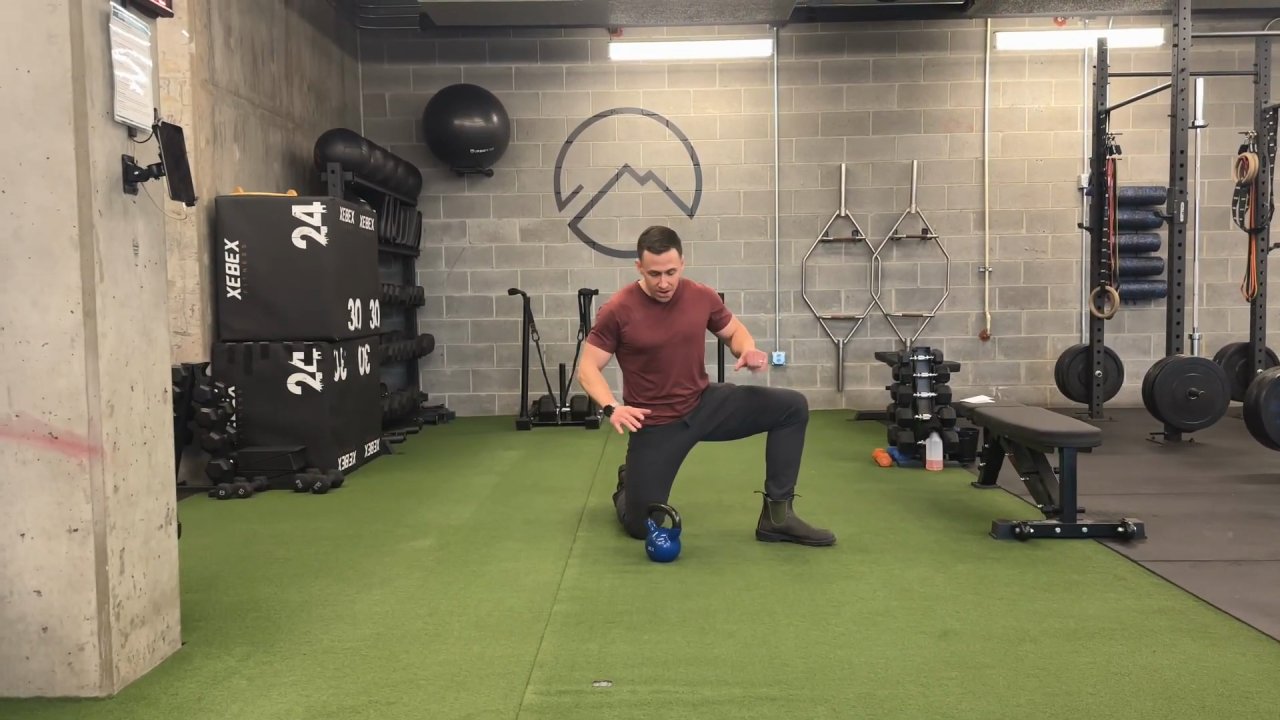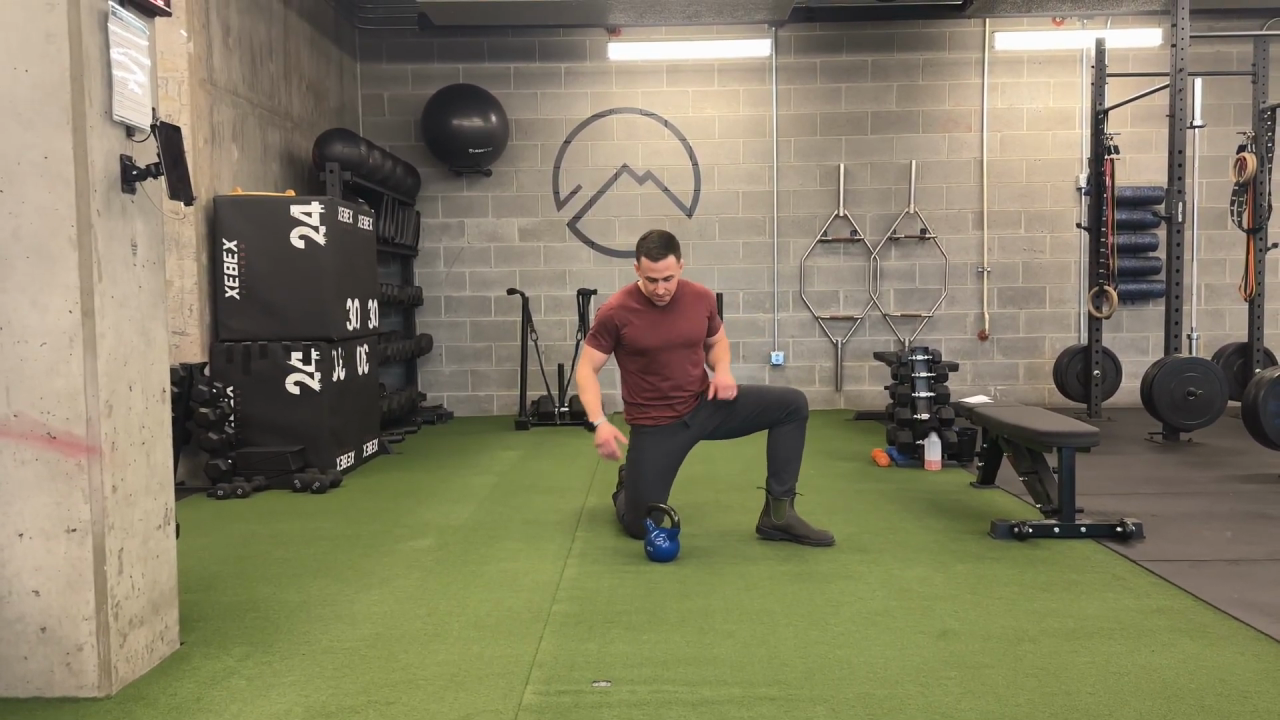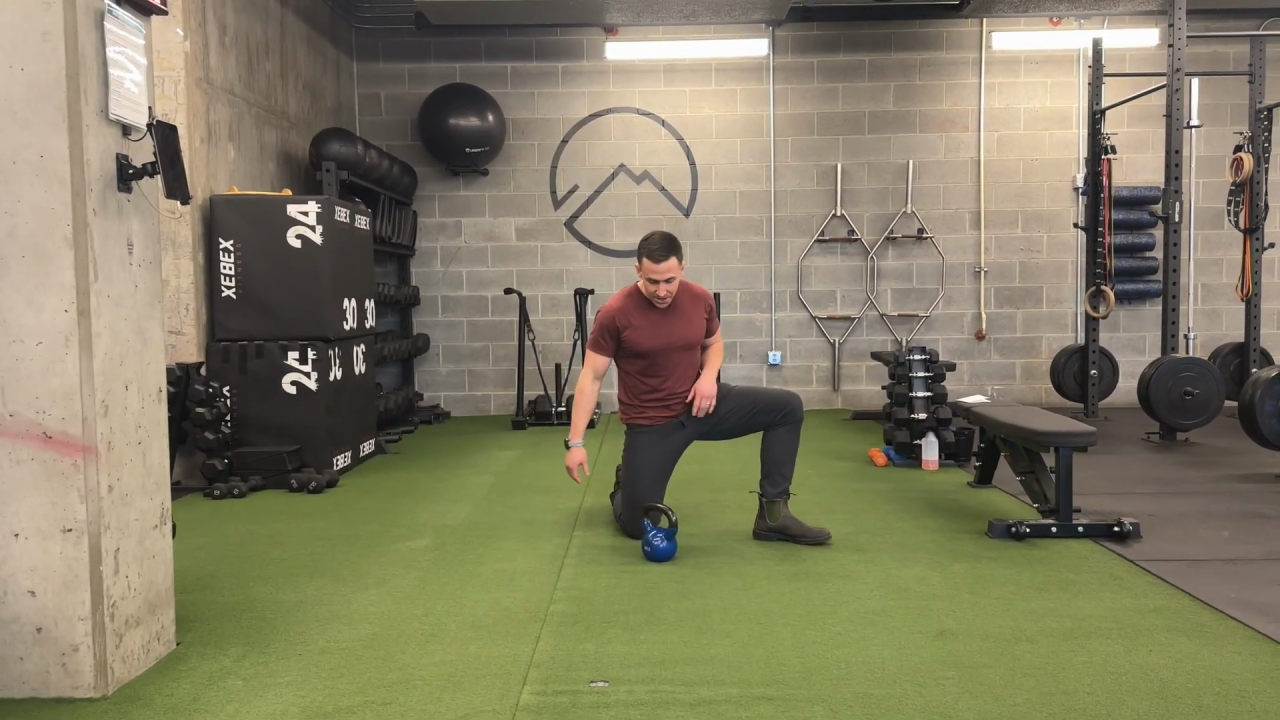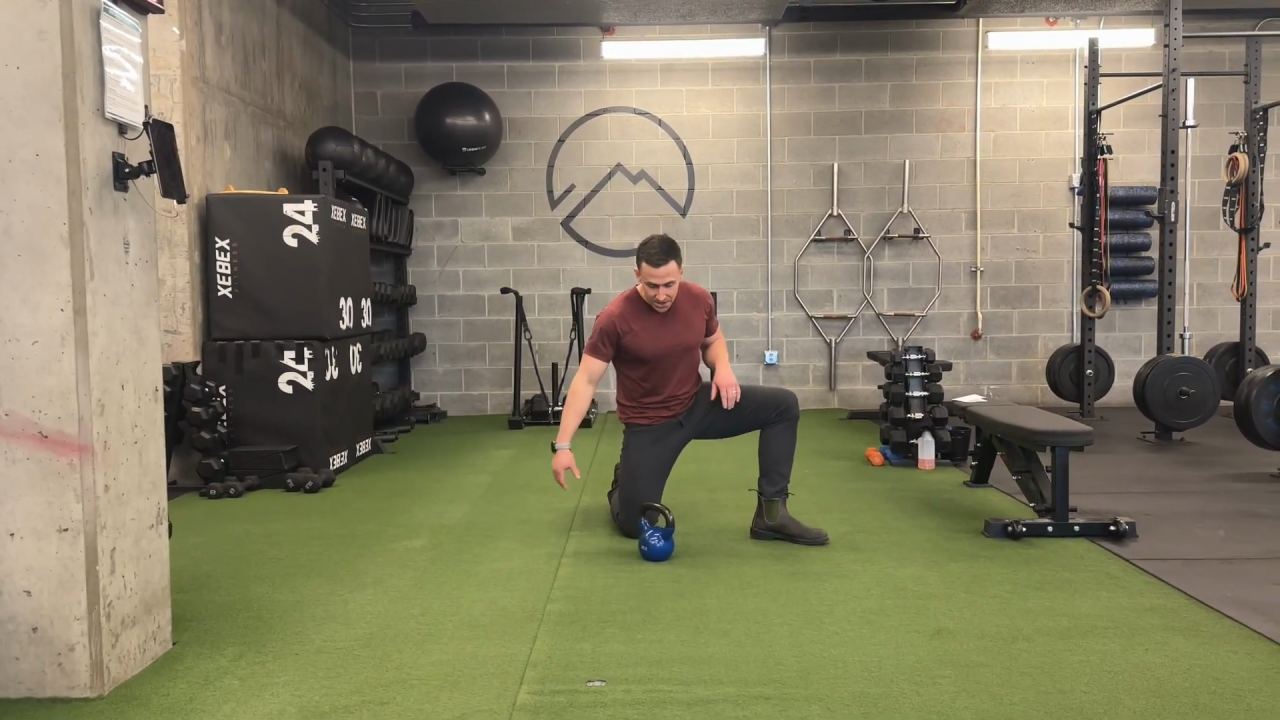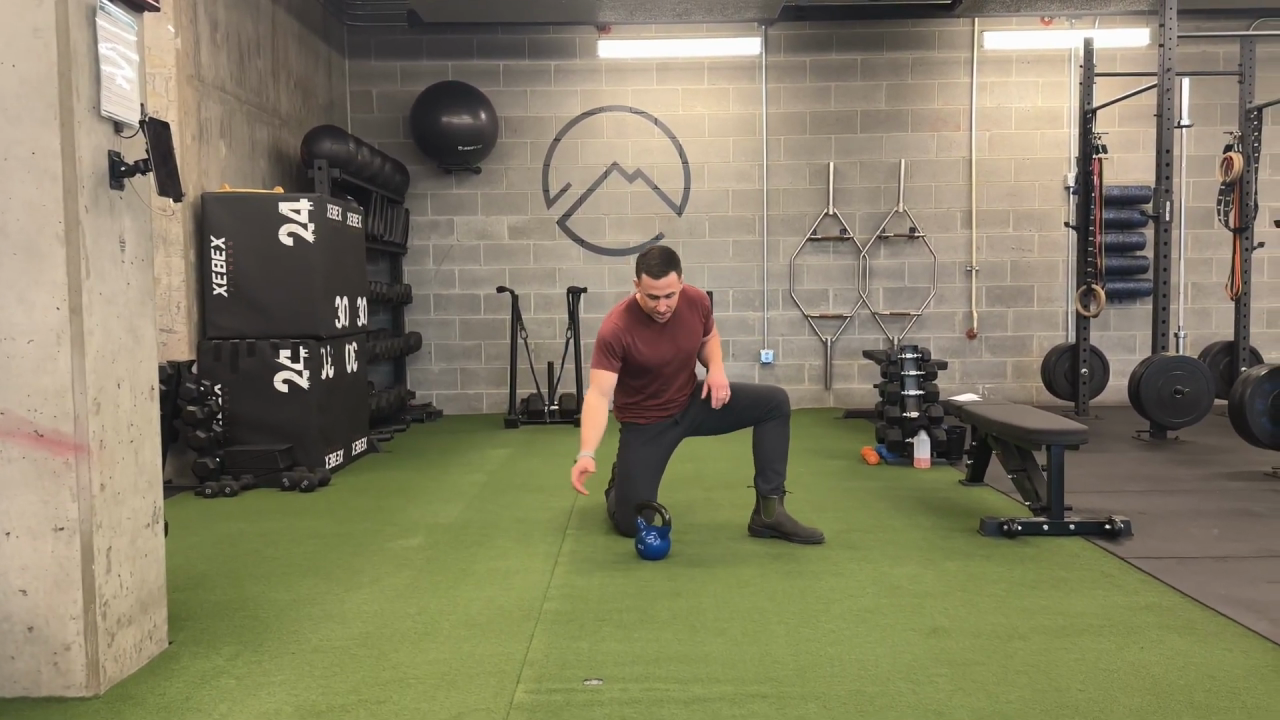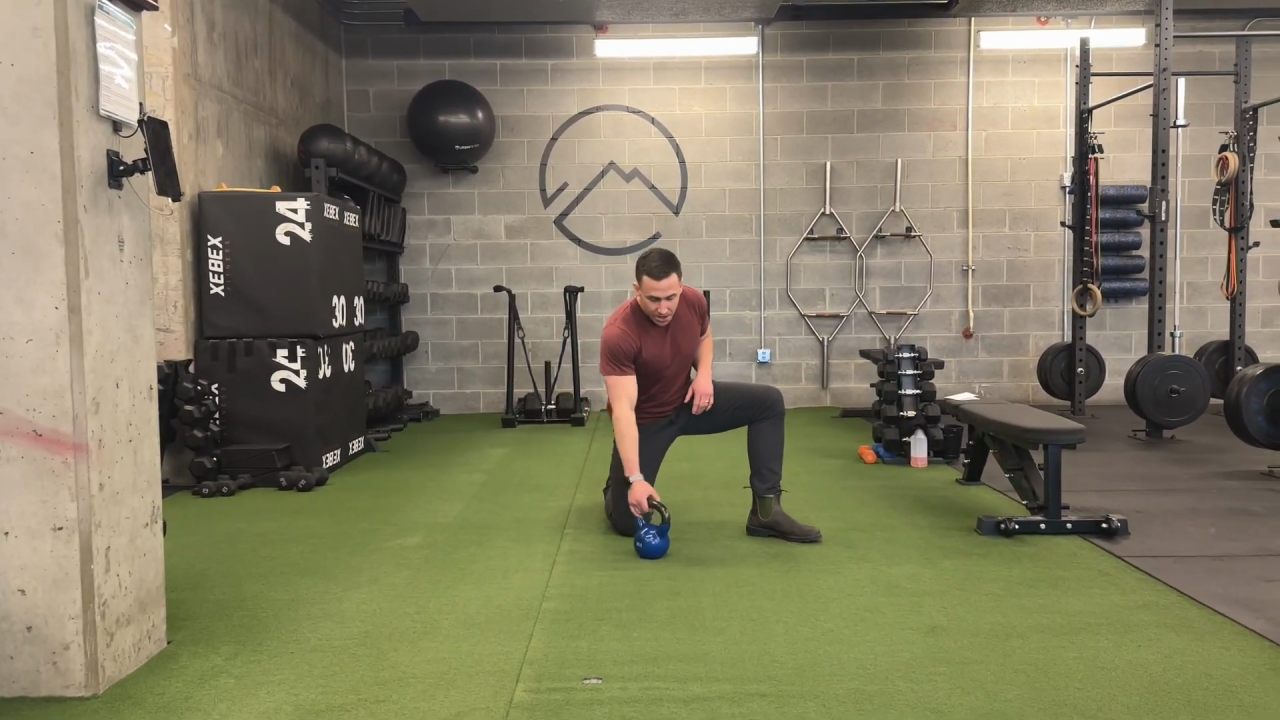
dt=0.2s
person 1, frame 1
left shoulder: (701, 296)
right shoulder: (617, 310)
left elbow: (734, 331)
right elbow: (588, 368)
left wrist: (748, 351)
right wrist: (612, 407)
left hip: (704, 404)
right hip: (656, 424)
left knee: (792, 407)
right knee: (641, 526)
left ankle: (777, 513)
right ankle: (627, 488)
person 1, frame 2
left shoulder: (700, 298)
right shoulder: (615, 312)
left elbow: (717, 343)
right elbow: (586, 370)
left wrist: (722, 369)
right wrist: (599, 422)
left hip: (704, 404)
right hip: (654, 424)
left knee: (792, 404)
right knee: (640, 525)
left ankle: (778, 512)
right ankle: (626, 488)
person 1, frame 3
left shoulder: (700, 299)
right shoulder: (615, 313)
right elbow: (591, 377)
left wrist: (709, 375)
right wrist: (575, 443)
left hip: (698, 405)
right hip: (650, 423)
left knee: (788, 407)
right knee: (637, 525)
left ankle: (773, 513)
right ankle: (625, 486)
person 1, frame 4
left shoulder: (699, 299)
right shoulder: (615, 318)
right elbow: (585, 381)
left wrist: (723, 367)
right wrist: (562, 445)
left hip: (699, 402)
right hip: (649, 423)
left knee: (783, 405)
right knee: (635, 525)
left ankle: (771, 513)
right ankle: (622, 485)
person 1, frame 5
left shoulder: (697, 301)
right shoulder: (616, 329)
right elbow: (598, 395)
left wrist: (717, 368)
right wrist: (586, 455)
left hip: (693, 402)
right hip: (645, 422)
left knee: (774, 402)
right knee: (631, 523)
left ankle: (768, 511)
right ankle: (620, 484)
person 1, frame 6
left shoulder: (694, 302)
right shoulder: (619, 334)
right elbow: (623, 410)
left wrist: (704, 374)
right wrist: (634, 479)
left hip: (686, 403)
right hip: (643, 421)
left knee: (768, 402)
right knee: (629, 522)
left ankle: (766, 511)
right ankle: (621, 487)
